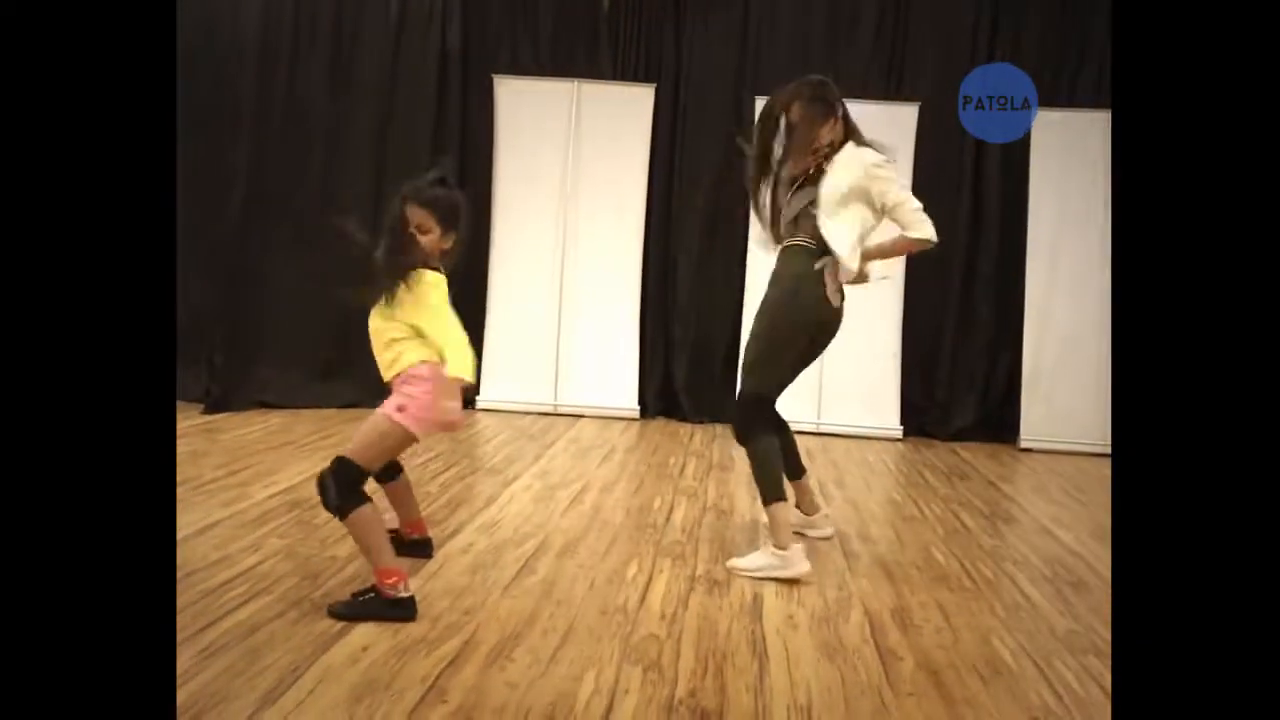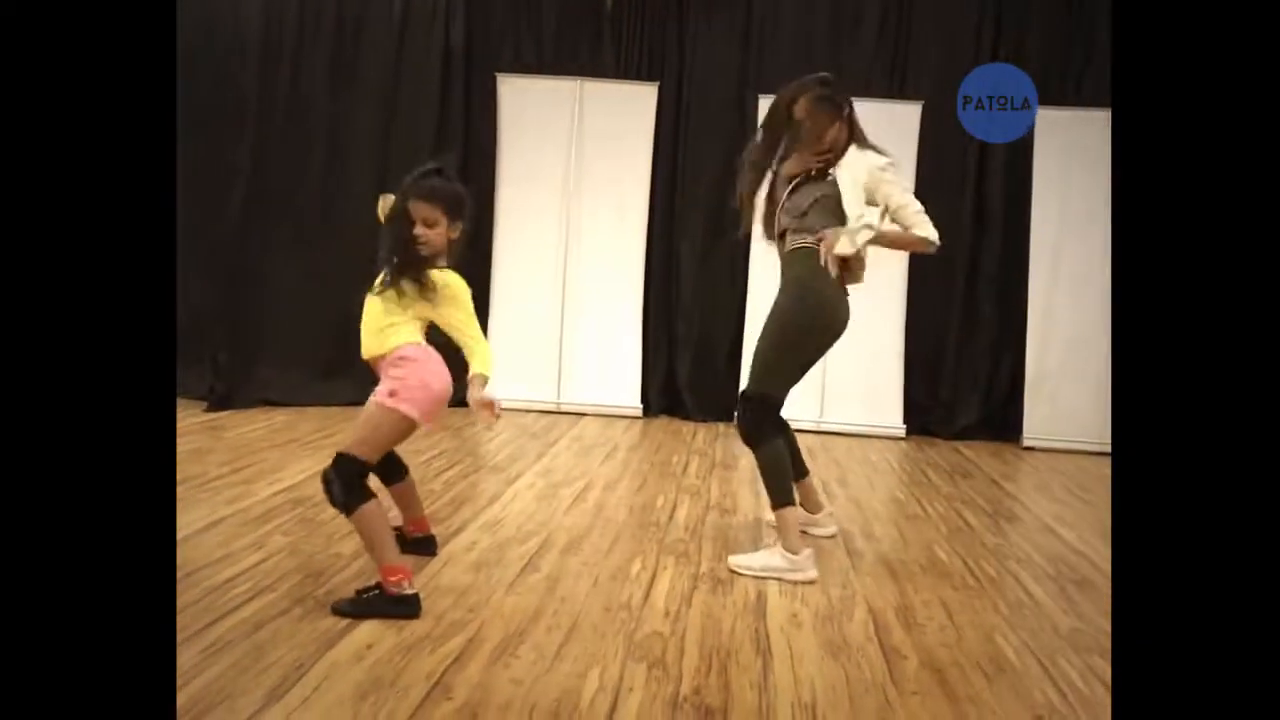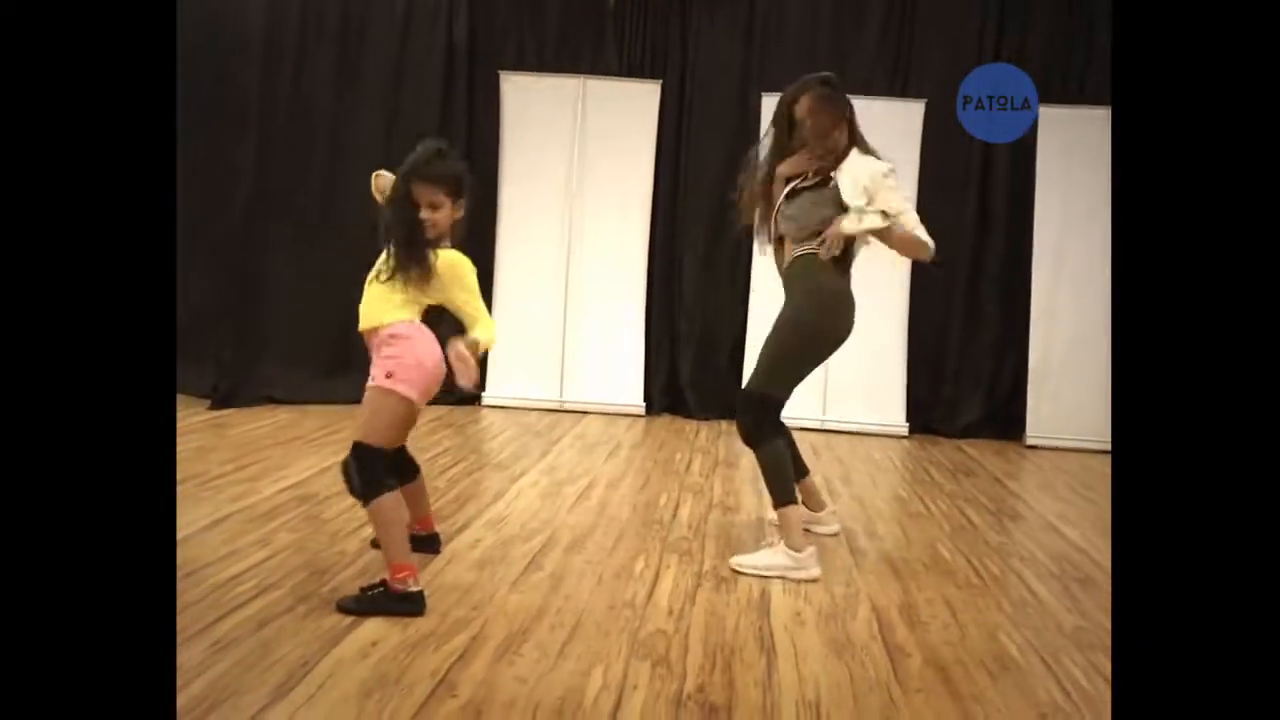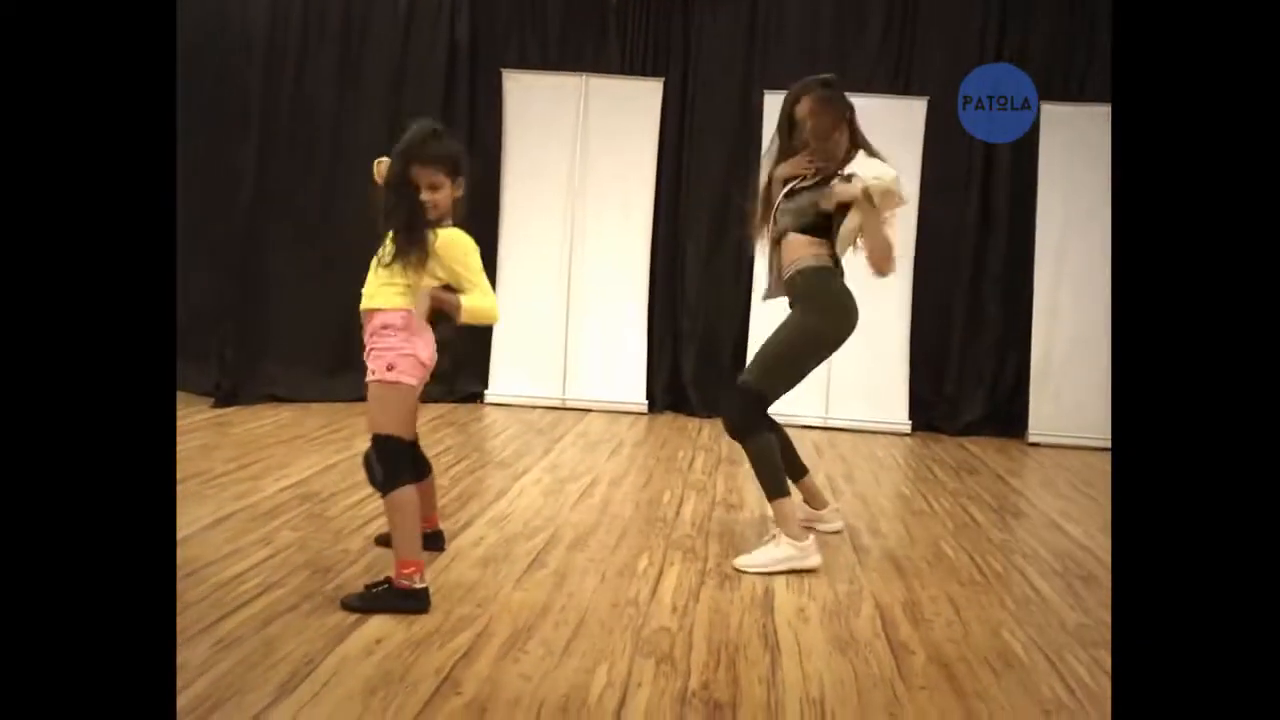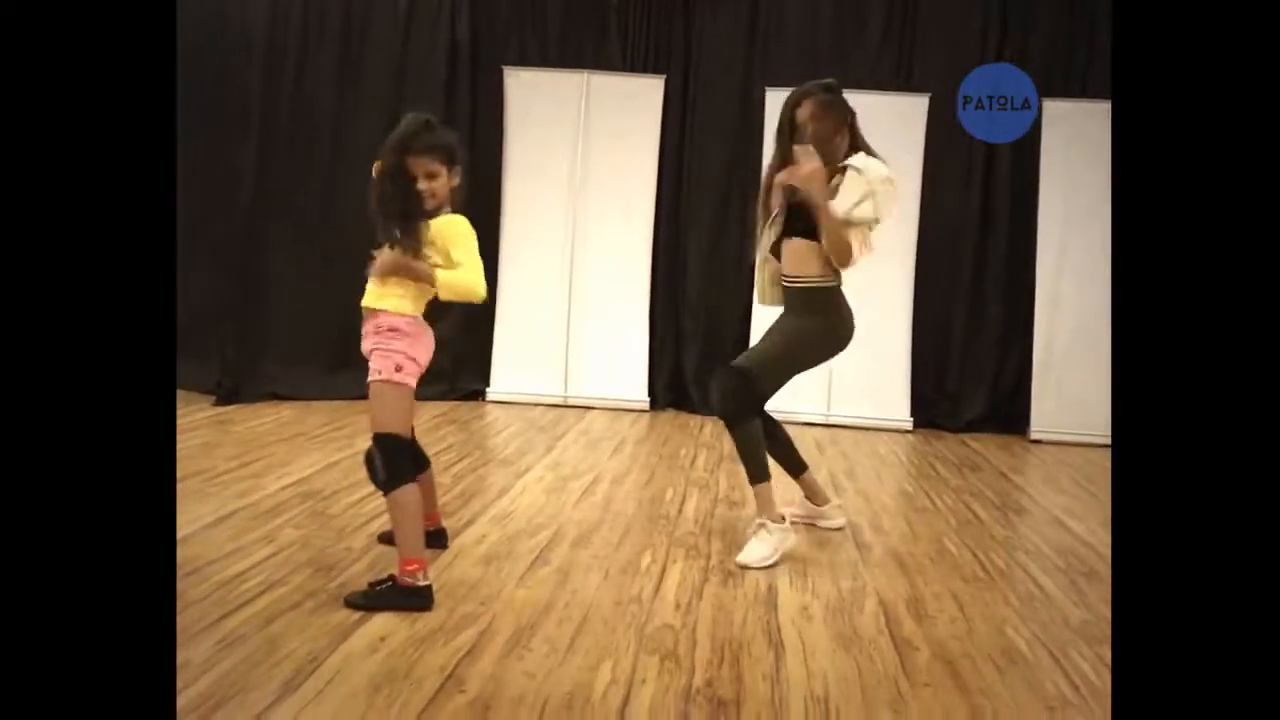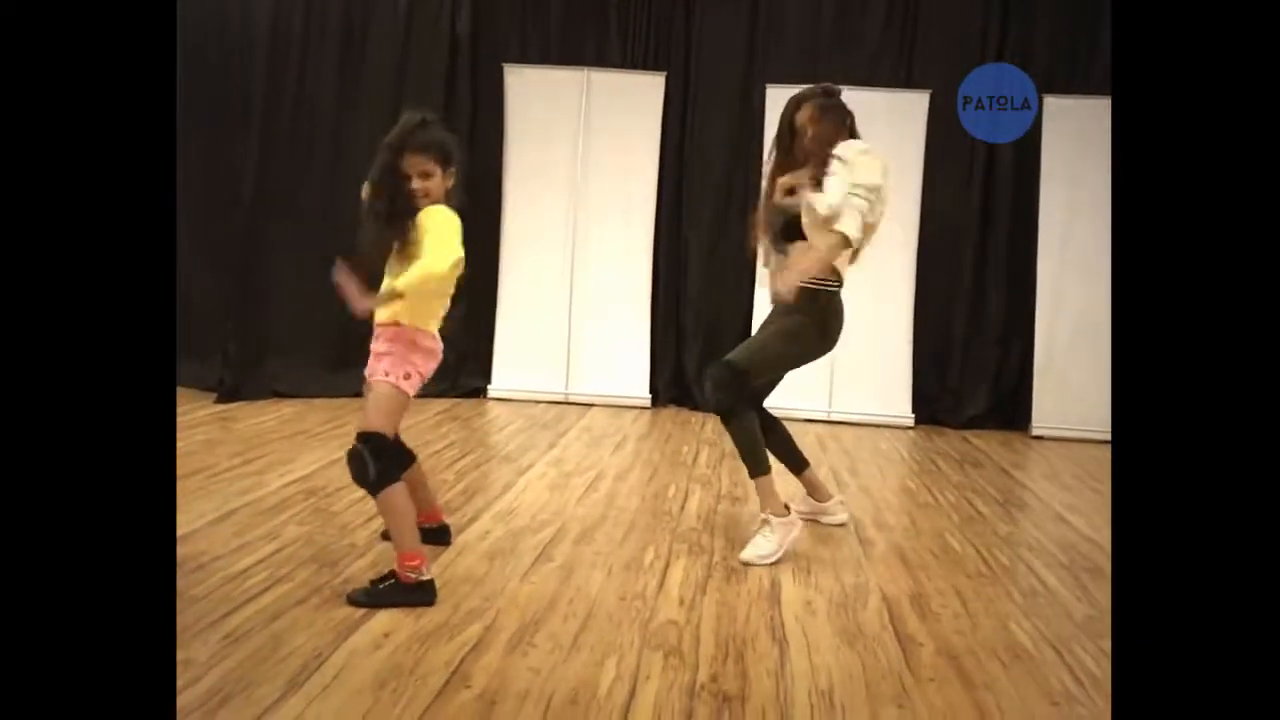
dt=0.1s
person 1, frame 1
left shoulder: (863, 165)
right shoulder: (805, 167)
left elbow: (923, 233)
right elbow: (776, 216)
left wrist: (861, 255)
right wrist: (793, 162)
left hip: (799, 288)
right hip: (813, 298)
left knee: (749, 410)
right knee: (759, 406)
left ankle: (783, 548)
right ankle: (811, 512)
person 1, frame 2
left shoulder: (867, 167)
right shoulder: (804, 167)
left elbow: (925, 236)
right elbow: (767, 214)
left wrist: (862, 234)
right wrist: (792, 162)
left hip: (810, 292)
right hip: (821, 300)
left knee: (755, 411)
right knee: (763, 406)
left ankle: (791, 551)
right ankle: (814, 510)
person 1, frame 3
left shoulder: (864, 173)
right shoulder: (800, 169)
left elbow: (923, 248)
right elbow: (764, 220)
left wrist: (868, 222)
right wrist: (782, 173)
left hip: (817, 298)
right hip: (811, 299)
left knee: (754, 409)
right knee: (761, 411)
left ankle: (792, 547)
right ankle: (814, 508)
person 1, frame 4
left shoulder: (866, 175)
right shoulder: (796, 171)
left elbow: (884, 266)
right elbow: (768, 226)
left wrist: (869, 206)
right wrist: (781, 173)
left hip: (823, 303)
right hip: (811, 303)
left knee: (741, 404)
right knee: (750, 407)
left ankle: (793, 541)
right ankle: (819, 507)
person 1, frame 5
left shoulder: (866, 175)
right shoulder: (799, 170)
left elbow: (844, 254)
left wrist: (820, 196)
right wrist: (788, 181)
left hip: (820, 312)
right hip: (797, 309)
left knee: (732, 385)
right knee: (747, 402)
left ankle: (773, 522)
right ankle: (822, 503)
person 1, frame 6
left shoulder: (857, 161)
right shoulder: (804, 174)
left elbow: (841, 232)
right wrist: (787, 193)
left hip: (812, 311)
right hip: (789, 307)
left knee: (723, 380)
right knee: (744, 400)
left ankle: (777, 518)
right ankle: (824, 499)
person 2, frame 1
left shoulder: (425, 284)
right shoulder: (413, 269)
left elbow: (454, 343)
left wrist: (451, 395)
left hip: (421, 388)
right hip: (415, 388)
left knee: (337, 481)
right knee: (370, 453)
left ankle: (393, 592)
right ankle: (415, 534)
person 2, frame 2
left shoulder: (447, 283)
right shoulder: (408, 258)
left elbow: (475, 340)
right elbow: (386, 208)
left wrist: (478, 386)
right wrist: (394, 210)
left hip: (413, 374)
right hip: (408, 374)
left knee: (342, 476)
right knee: (375, 452)
left ankle: (398, 588)
right ankle: (419, 531)
person 2, frame 3
left shoulder: (451, 263)
right shoulder: (410, 236)
left elbow: (484, 327)
right elbow: (383, 185)
left wrist: (466, 347)
right wrist: (387, 183)
left hip: (403, 349)
right hip: (399, 351)
left knee: (364, 465)
right knee: (389, 454)
left ankle: (403, 587)
right ankle: (421, 531)
person 2, frame 4
left shoulder: (454, 241)
right shoulder: (412, 219)
left elbow: (489, 307)
right elbow: (385, 171)
left wrist: (440, 298)
right wrist: (392, 168)
left hip: (398, 337)
right hip: (398, 340)
left knee: (385, 457)
right knee: (402, 447)
left ankle: (409, 582)
right ankle: (426, 527)
person 2, frame 5
left shoulder: (451, 225)
right shoulder: (413, 213)
left elbow: (474, 287)
right elbow: (381, 175)
left wrist: (409, 267)
right wrist: (385, 173)
left hip: (399, 336)
right hip: (387, 332)
left knee: (386, 454)
right knee: (401, 446)
left ankle: (413, 579)
right ankle: (427, 524)
person 2, frame 6
left shoulder: (439, 218)
right shoulder: (413, 215)
left elbow: (437, 267)
right elbow: (376, 193)
left wrist: (377, 300)
right wrist: (380, 193)
left hip: (409, 343)
right hip: (395, 339)
left knee: (370, 453)
right knee: (385, 443)
left ankle: (413, 575)
right ankle: (430, 522)
